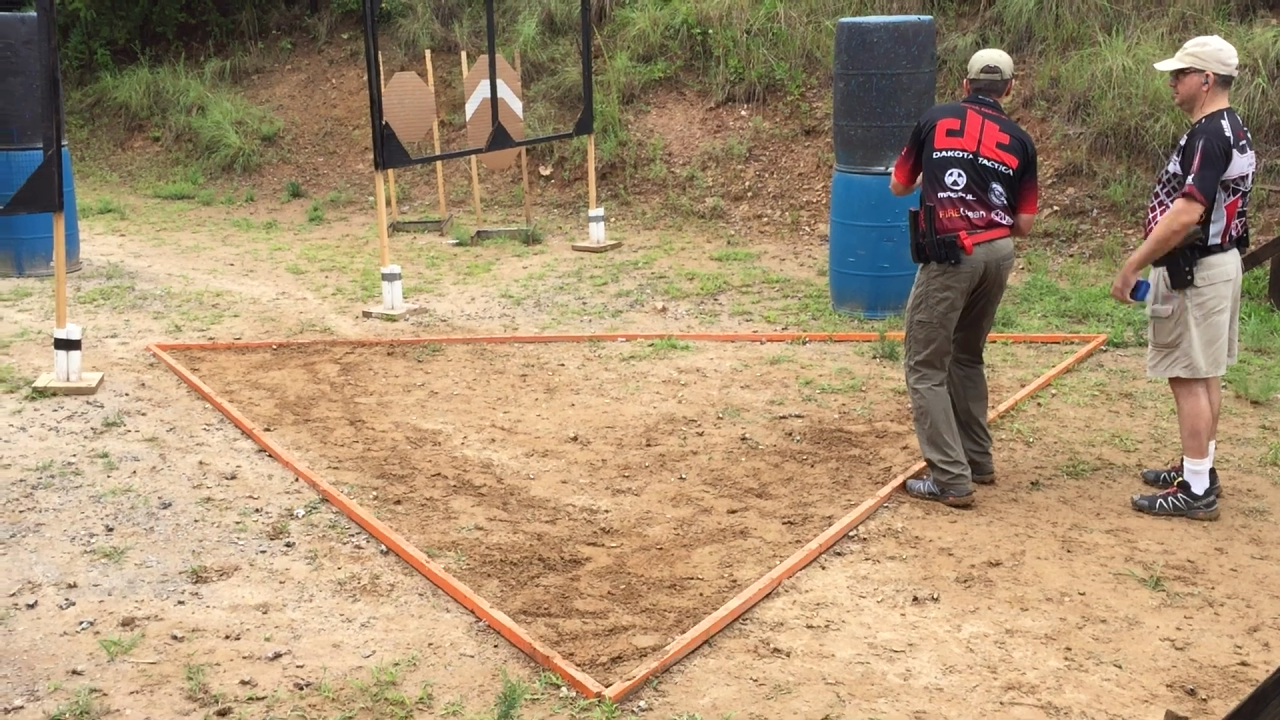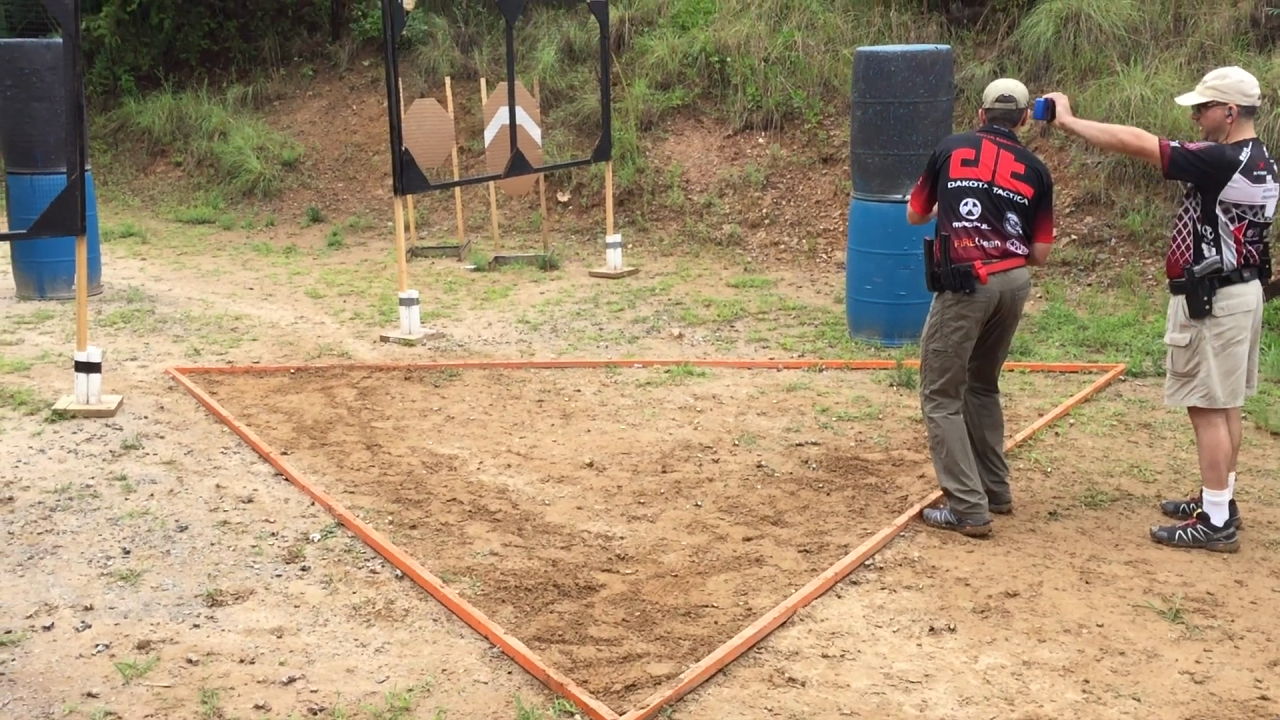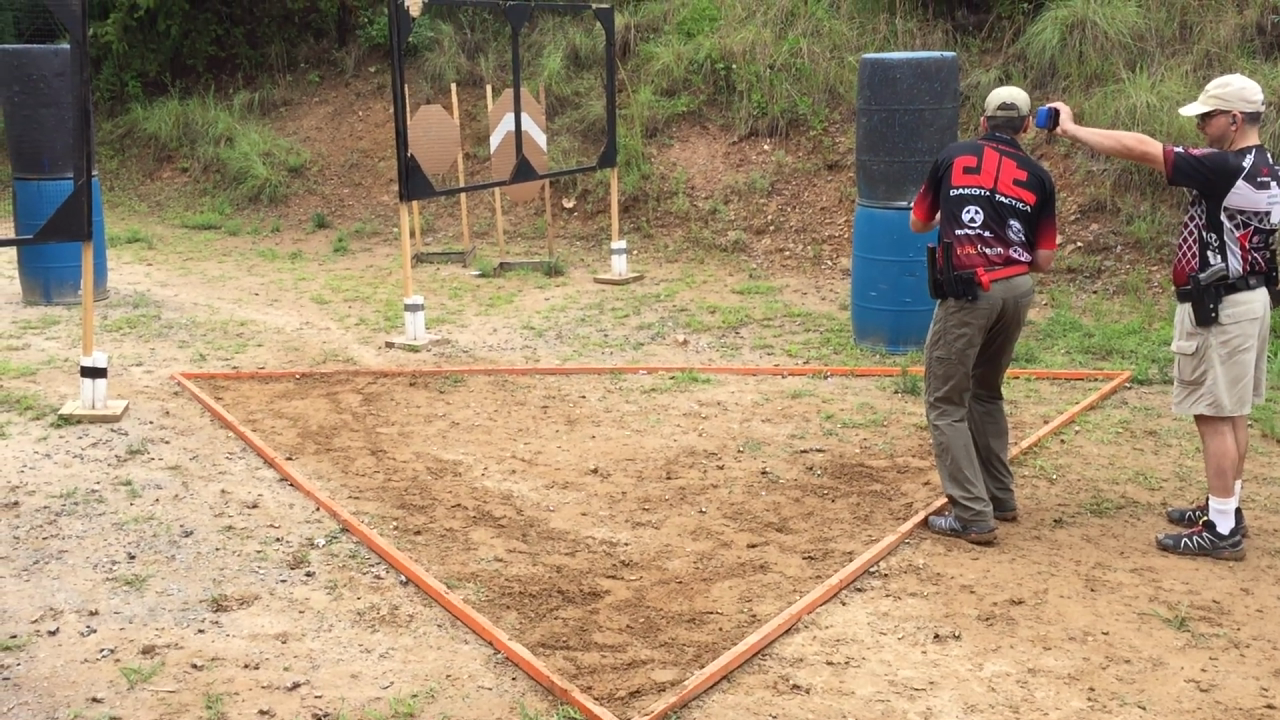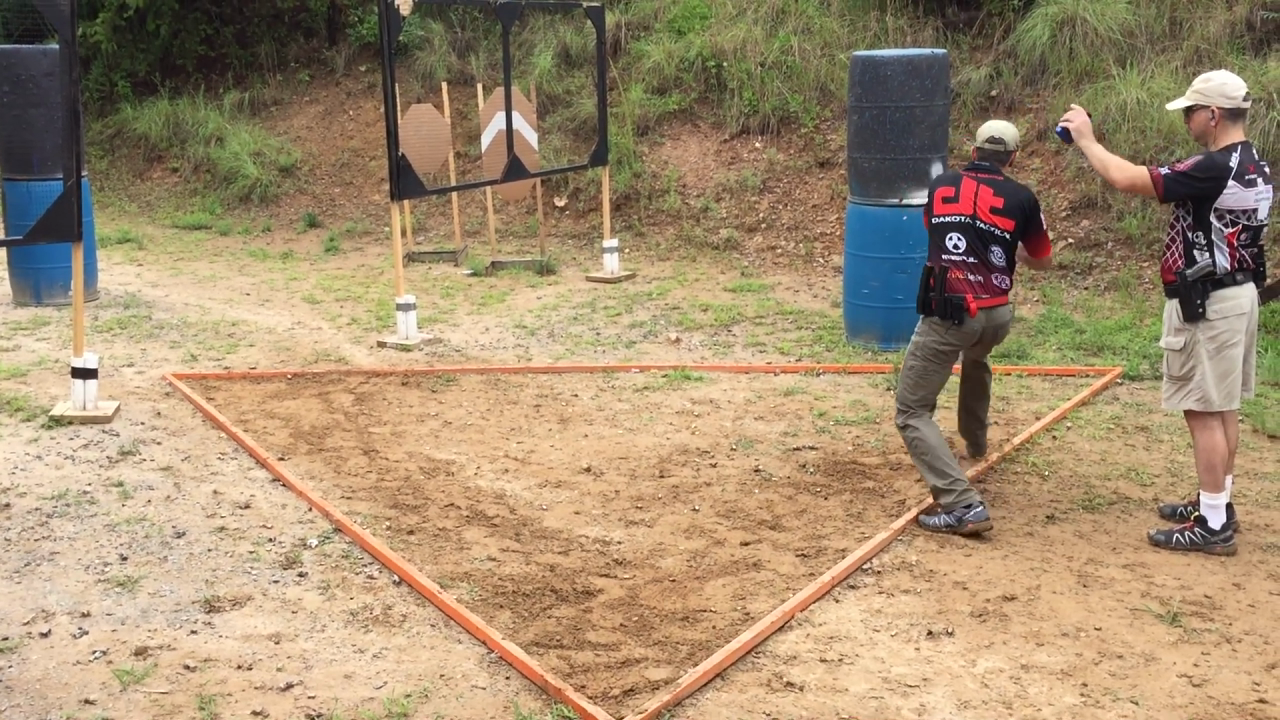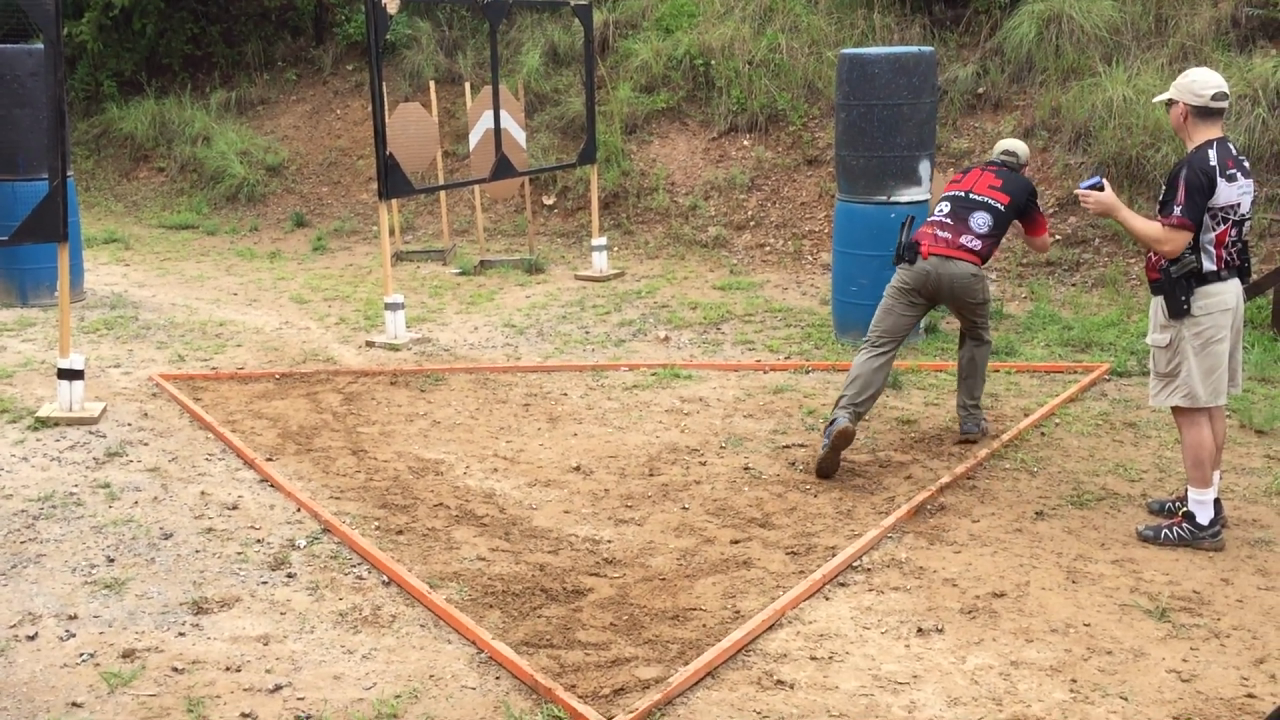
dt=0.7s
person 1, frame 1
left shoulder: (1209, 136)
right shoulder: (1230, 129)
left elbow: (1186, 214)
left wrist: (1132, 267)
right wrist: (1147, 262)
left hip: (1193, 270)
right hip: (1216, 262)
left knee: (1189, 377)
right knee: (1204, 374)
left ankle: (1195, 490)
right ankle: (1198, 470)
person 1, frame 2
left shoulder: (1224, 162)
left elbow: (1137, 144)
left wrist: (1070, 122)
left hip: (1212, 300)
right hip: (1239, 291)
left knee: (1208, 408)
right knee: (1225, 405)
left ankle: (1215, 522)
right ankle: (1219, 501)
person 1, frame 3
left shoulder: (1228, 168)
left elbow: (1142, 148)
left wrist: (1073, 130)
left hip: (1219, 308)
left knee: (1215, 415)
right knee: (1232, 412)
left ankle: (1220, 530)
right ankle: (1224, 509)
person 1, frame 4
left shoulder: (1213, 169)
right shoulder: (1255, 167)
left elbow: (1129, 180)
left wrist: (1086, 138)
left hip: (1207, 303)
right hip: (1239, 293)
left knee: (1205, 411)
right knee: (1224, 407)
left ankle: (1213, 525)
right ankle: (1216, 504)
person 1, frame 5
left shoulder: (1194, 168)
right shoulder: (1236, 162)
left elbow: (1170, 243)
left wrist: (1115, 209)
left hip: (1192, 300)
right hip: (1225, 290)
left knee: (1191, 407)
right knee: (1211, 403)
left ankle: (1200, 519)
right ankle: (1205, 498)
person 2, frame 1
left shoulder: (935, 119)
right shoulder: (1020, 141)
left elbow: (899, 186)
right elbow: (1024, 224)
left hip: (951, 255)
right hip: (999, 255)
left knee: (926, 365)
right knee: (967, 357)
left ankle: (951, 479)
right ankle: (978, 460)
person 2, frame 2
left shoulder: (950, 149)
right shoulder: (1035, 170)
left elbow: (915, 215)
right elbow: (1039, 253)
left hip: (967, 285)
right hip: (1014, 284)
left knee: (941, 394)
right knee: (982, 385)
left ankle: (967, 508)
right ankle: (995, 489)
person 2, frame 3
left shoulder: (952, 157)
right shoulder: (1038, 177)
left elbow: (918, 223)
right elbow: (1043, 260)
left hip: (969, 292)
right hip: (1017, 291)
left knee: (946, 402)
right knee: (986, 392)
left ankle: (973, 516)
right ankle: (1000, 497)
person 2, frame 4
left shoulder: (942, 184)
right shoulder: (1021, 197)
right elbow: (1042, 261)
left hip: (946, 315)
right hip: (997, 314)
left knee: (913, 414)
right knee: (975, 360)
left ankle: (964, 505)
right ankle: (976, 440)
person 2, frame 5
left shoulder: (961, 175)
right shoulder: (1021, 186)
right elbow: (1041, 244)
left hip: (918, 264)
right hip: (963, 270)
left knee: (877, 347)
right knee: (976, 338)
left ankle: (842, 418)
right ankle: (970, 421)
